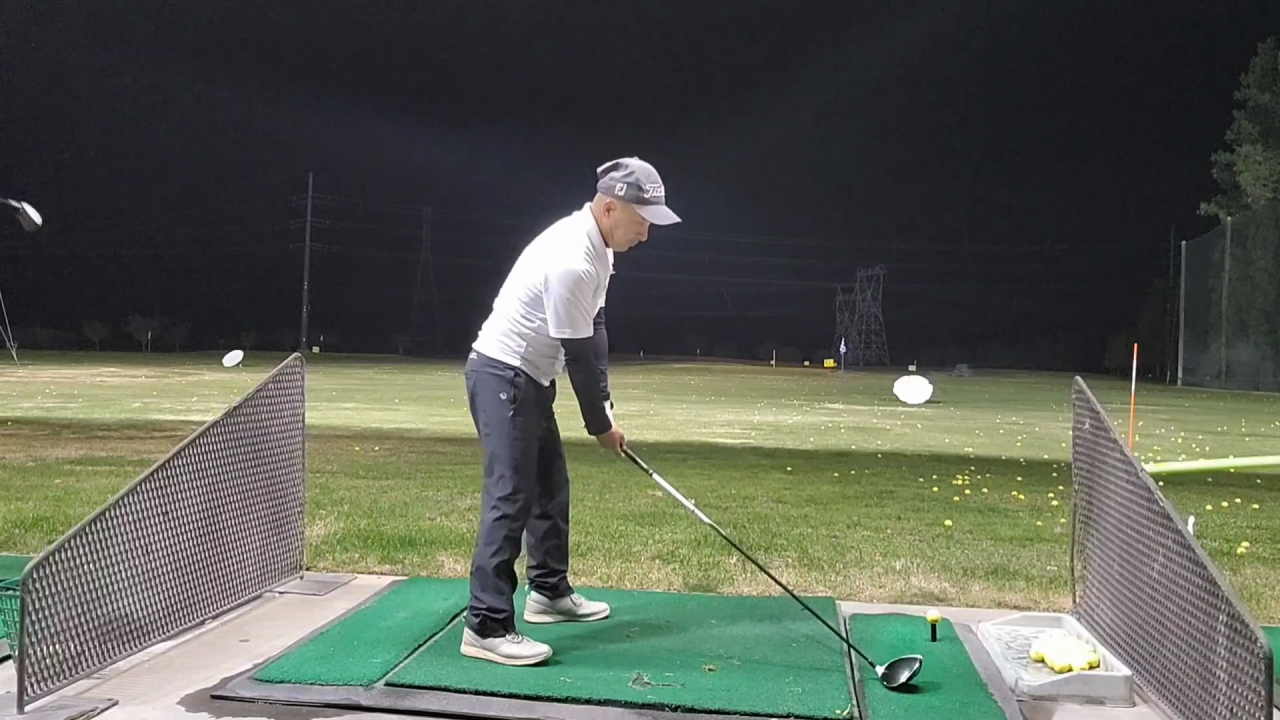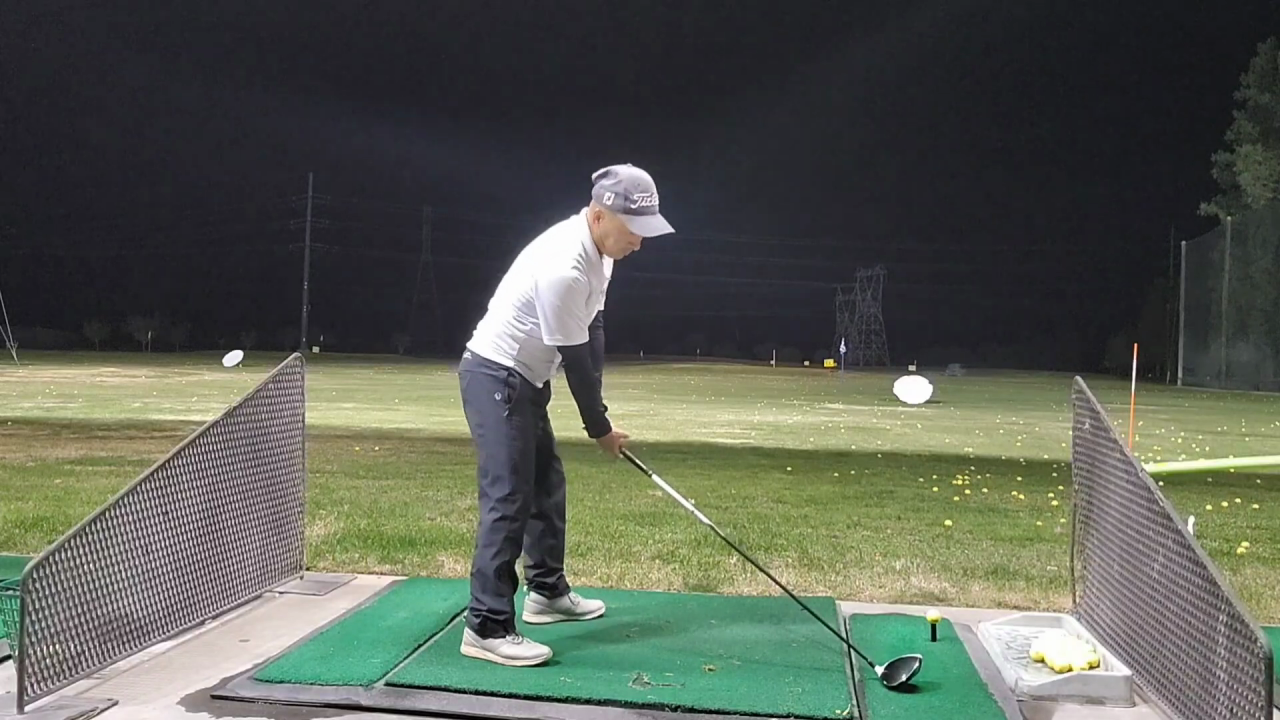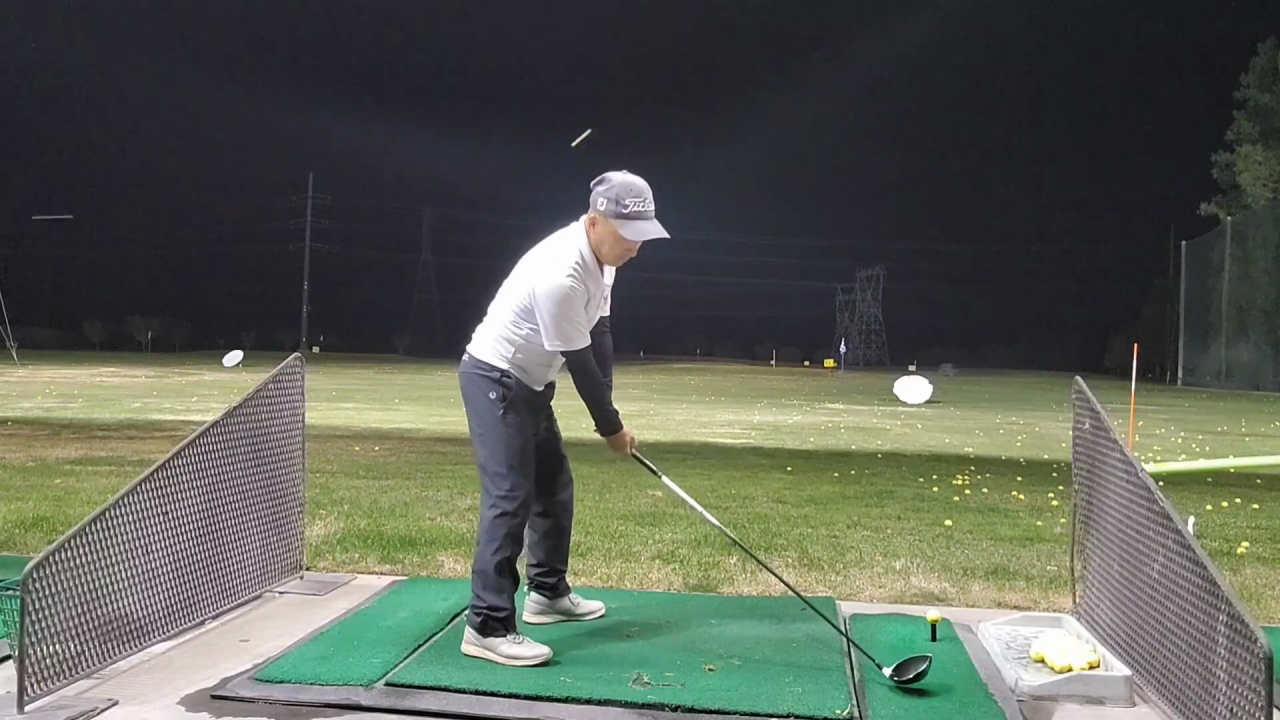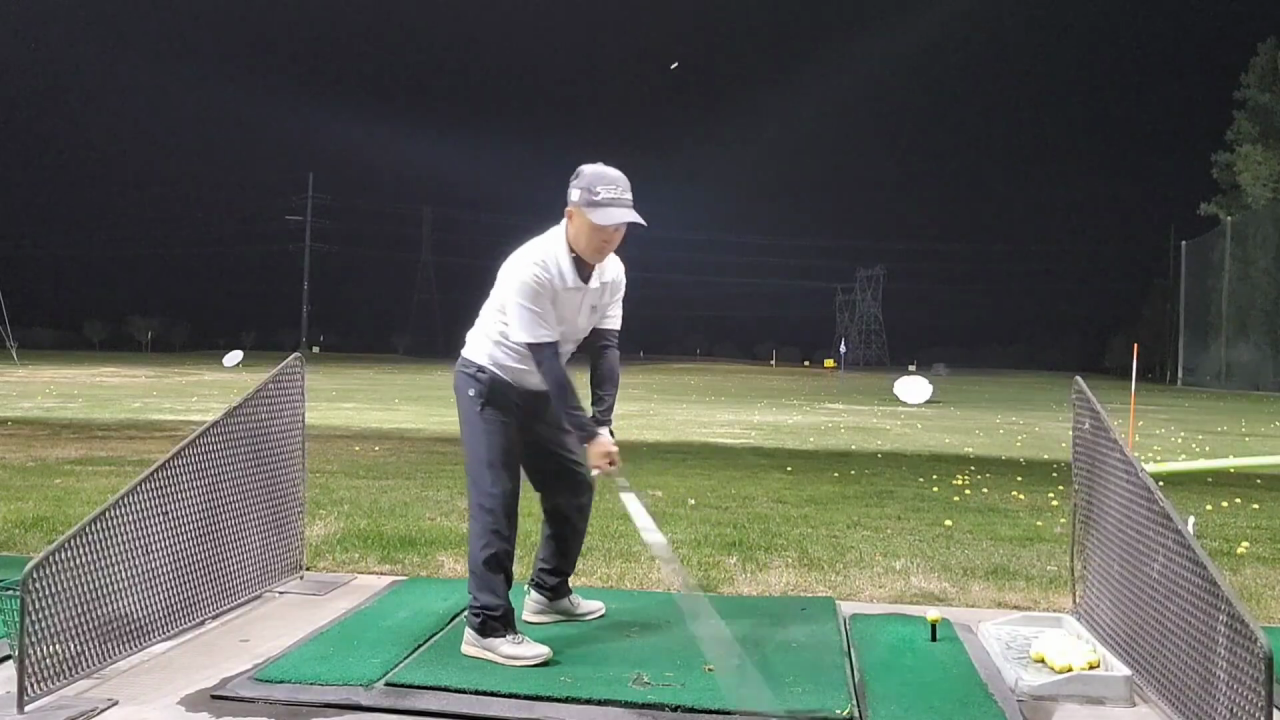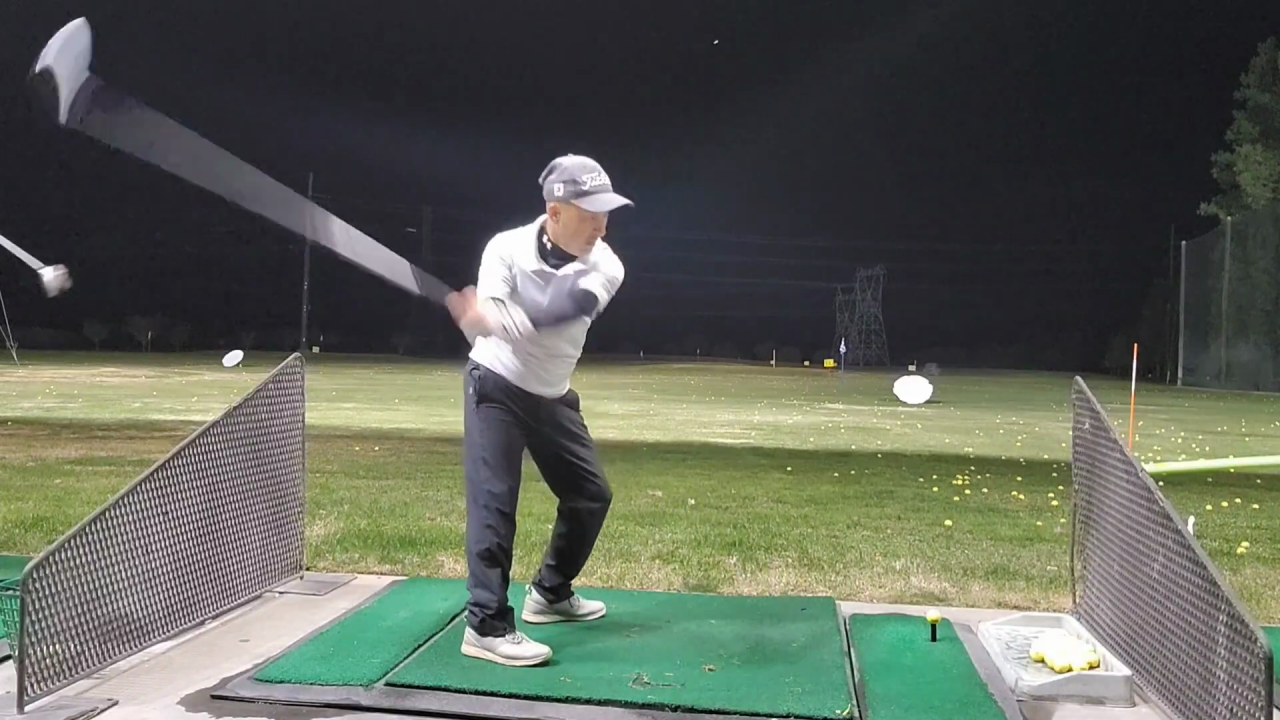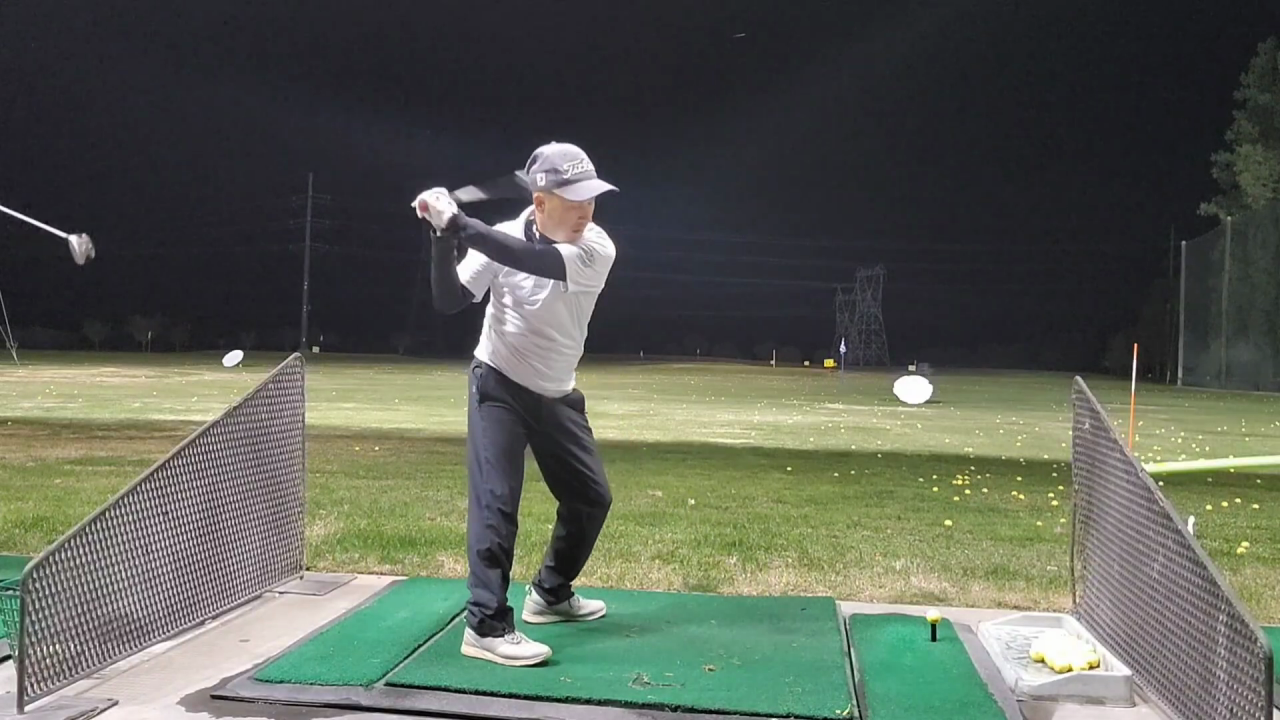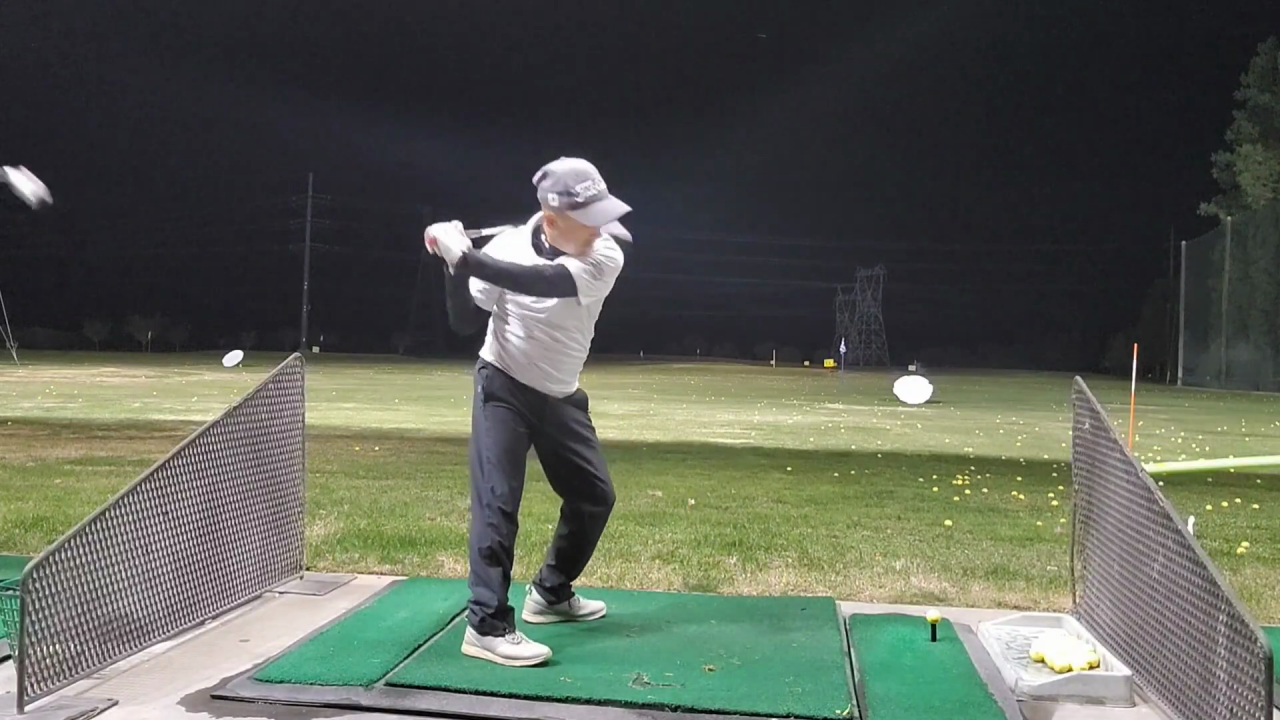
dt=0.3s
person 1, frame 1
left shoulder: (594, 244)
right shoulder: (571, 261)
left elbow: (593, 331)
right elbow: (577, 354)
left wrist: (605, 403)
right wrist: (599, 424)
left hip: (529, 377)
right hip: (502, 374)
left knee: (551, 486)
right knee: (511, 494)
left ankle: (549, 591)
right ankle: (486, 625)
person 1, frame 2
left shoulder: (596, 248)
right shoulder: (563, 268)
left elbow: (592, 334)
right elbow: (575, 358)
left wrist: (600, 414)
right wrist: (600, 427)
left hip: (524, 378)
right hip: (495, 376)
left knee: (547, 484)
right knee: (507, 498)
left ankle: (547, 591)
right ankle: (486, 627)
person 1, frame 3
left shoulder: (599, 256)
right shoulder: (560, 275)
left elbow: (597, 337)
right elbow: (578, 362)
left wrist: (610, 411)
right wrist: (610, 426)
left hip: (528, 382)
right hip: (495, 378)
left knee: (554, 484)
right knee: (509, 495)
left ankle: (548, 591)
right ankle: (488, 625)
person 1, frame 4
left shoulder: (611, 273)
right shoulder: (532, 267)
left elbow: (606, 349)
right elbow: (545, 360)
left wrist: (602, 426)
right wrist: (584, 437)
left hip: (538, 391)
right hip: (489, 383)
left knee: (573, 486)
right knee: (496, 499)
left ankle: (549, 592)
right ankle: (487, 627)
person 1, frame 5
left shoulder: (605, 266)
right shoulder: (506, 249)
left elbow: (572, 308)
right elbow: (491, 318)
left wrist: (515, 318)
right wrist: (482, 312)
left hip: (552, 395)
right hip: (494, 385)
left knee: (590, 493)
right knee: (494, 498)
left ankle: (551, 592)
right ankle: (487, 625)
person 1, frame 6
left shoulder: (598, 250)
right shoulder: (498, 237)
left elbow: (528, 260)
right elbow: (449, 302)
left wrist: (455, 223)
right wrist: (443, 237)
left hip: (557, 395)
right hip: (498, 386)
left knee: (591, 497)
right knee: (496, 499)
left ankle: (550, 594)
right ankle: (486, 625)
person 1, frame 7
left shoulder: (606, 256)
right shoulder: (506, 246)
left elbow: (541, 281)
right elbow: (466, 322)
left wrist: (465, 255)
right wrist: (456, 265)
left hip: (562, 396)
right hip: (503, 386)
left knee: (595, 496)
right knee: (497, 499)
left ankle: (551, 592)
right ankle: (488, 625)
